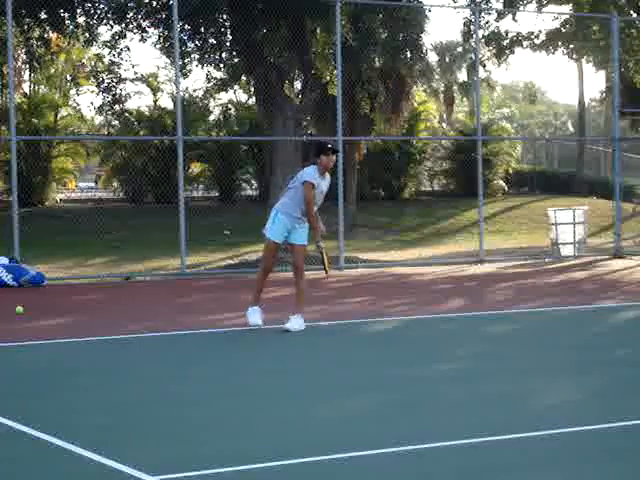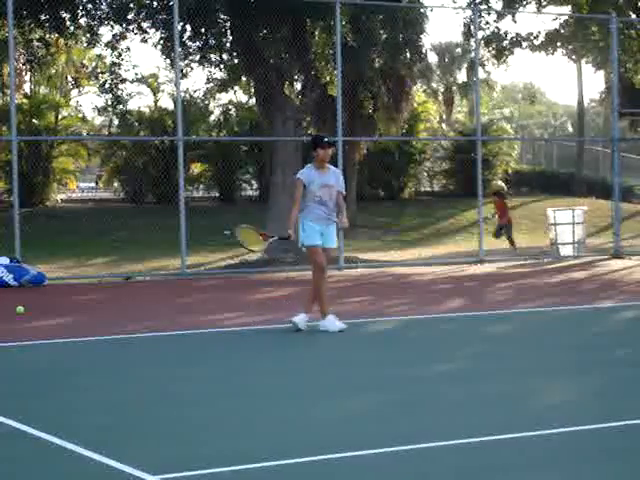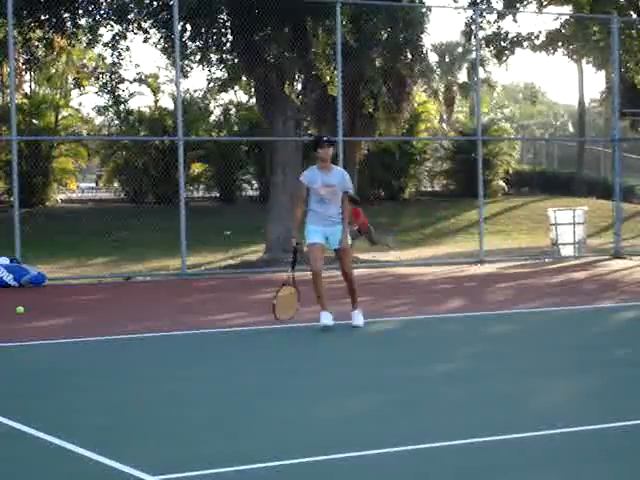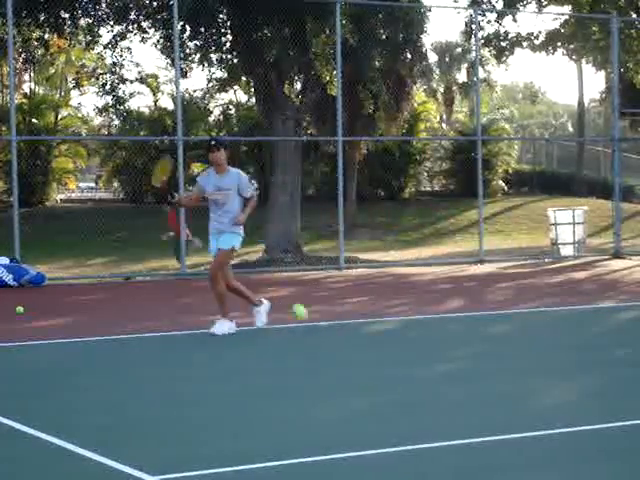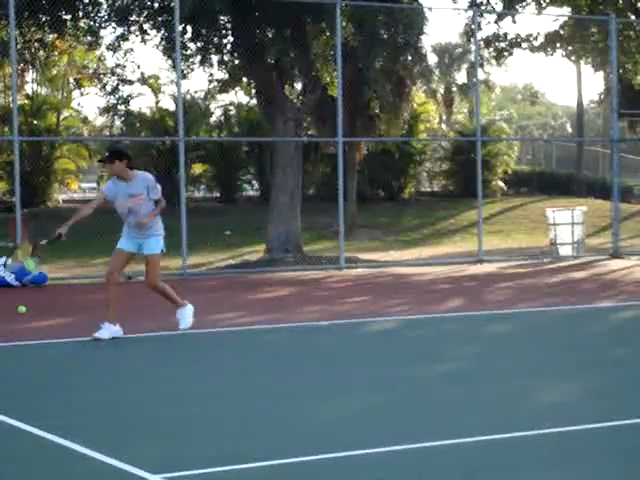
dt=0.7s
person 1, frame 1
left shoulder: (326, 179)
right shoulder: (309, 176)
right elbow: (308, 210)
left wrist: (319, 223)
right wrist: (317, 236)
left hip: (300, 224)
right hip: (281, 218)
left knee: (299, 269)
right knee: (266, 266)
left ankle: (298, 316)
right ankle: (254, 307)
person 1, frame 2
left shoulder: (336, 174)
right shoulder: (304, 175)
left elbow: (339, 200)
right elbow: (297, 204)
left wrist: (342, 216)
right wrist: (291, 228)
left hip: (329, 226)
right hip: (309, 225)
left knee: (319, 272)
right knee: (320, 268)
left ankle: (306, 314)
right ankle: (326, 317)
person 1, frame 3
left shoulder: (341, 174)
right shoulder: (308, 175)
left elbow: (345, 205)
right elbow: (301, 206)
left wrist: (346, 230)
right wrist: (295, 232)
left hip: (336, 227)
right hip: (314, 227)
left knee: (347, 272)
right knee: (316, 270)
left ankle: (356, 310)
right ankle: (324, 311)
person 1, frame 4
left shoulder: (238, 176)
right shoulder: (205, 177)
left elbow: (253, 198)
right elbow: (192, 201)
left wrist: (244, 215)
right wrist: (179, 200)
left hip: (232, 231)
right hip: (215, 232)
left knee: (214, 274)
right knee: (227, 281)
left ankle: (226, 320)
right ankle: (258, 303)
person 1, frame 5
left shoulder: (146, 179)
right shoulder: (112, 186)
left elbow: (161, 203)
right elbow: (90, 207)
left wrist: (150, 217)
right wrist: (67, 225)
left hip: (151, 234)
right hip: (129, 235)
left knee: (152, 282)
right knee: (112, 275)
left ankle: (182, 306)
right ankle: (111, 324)
